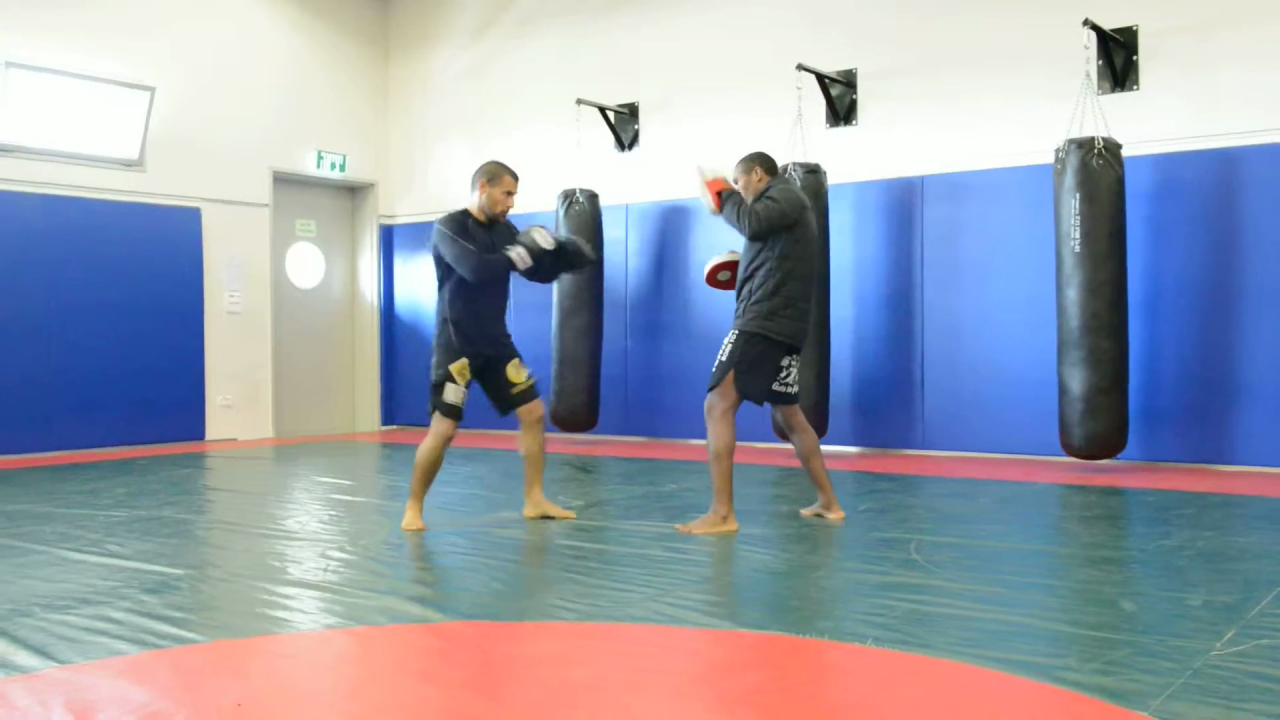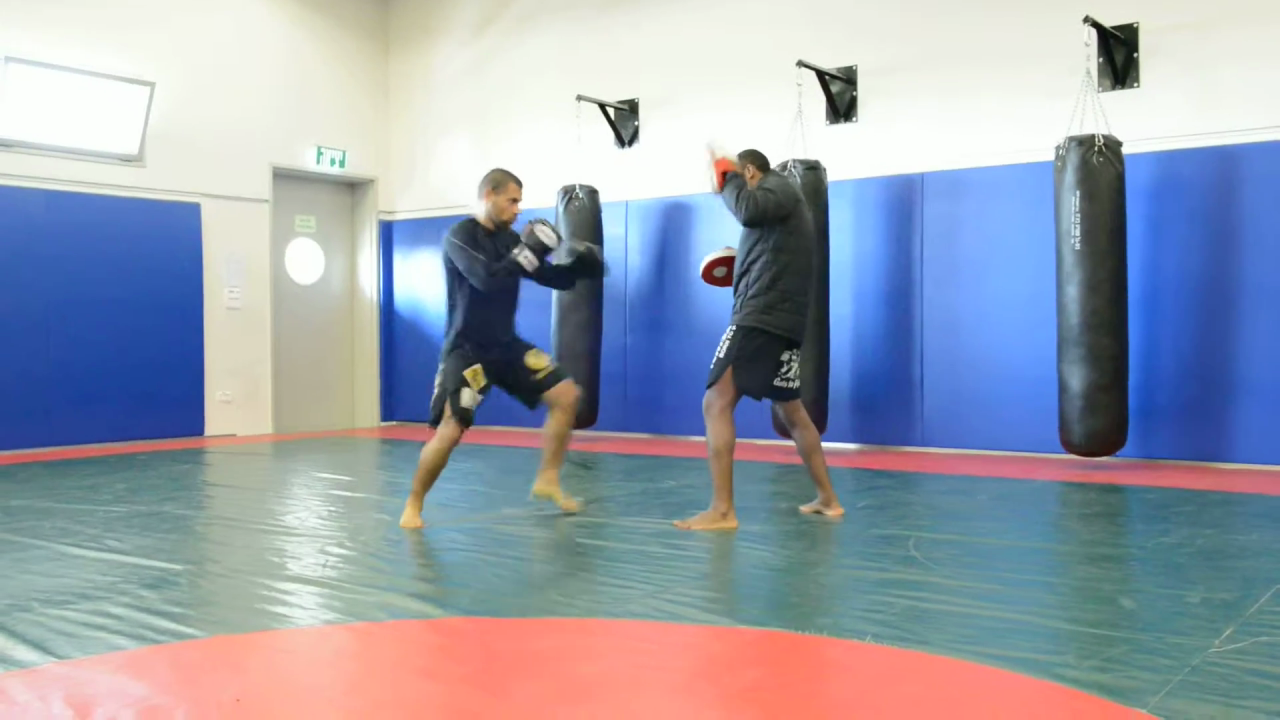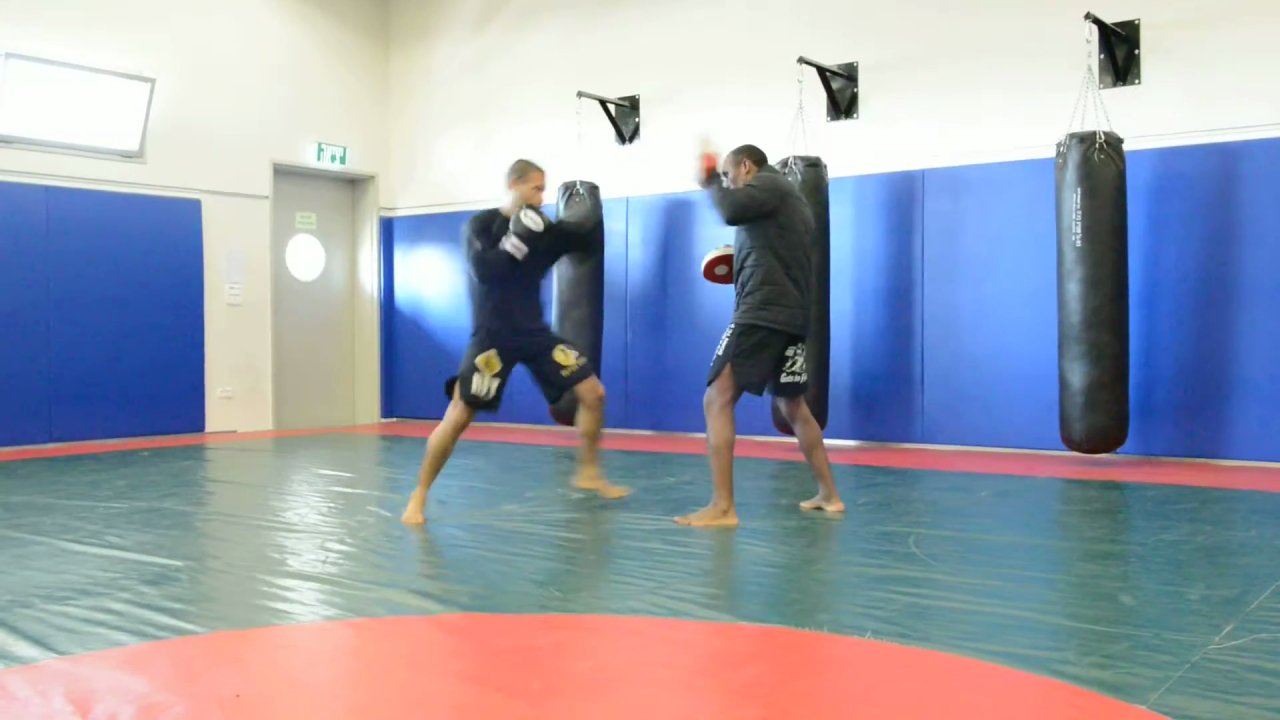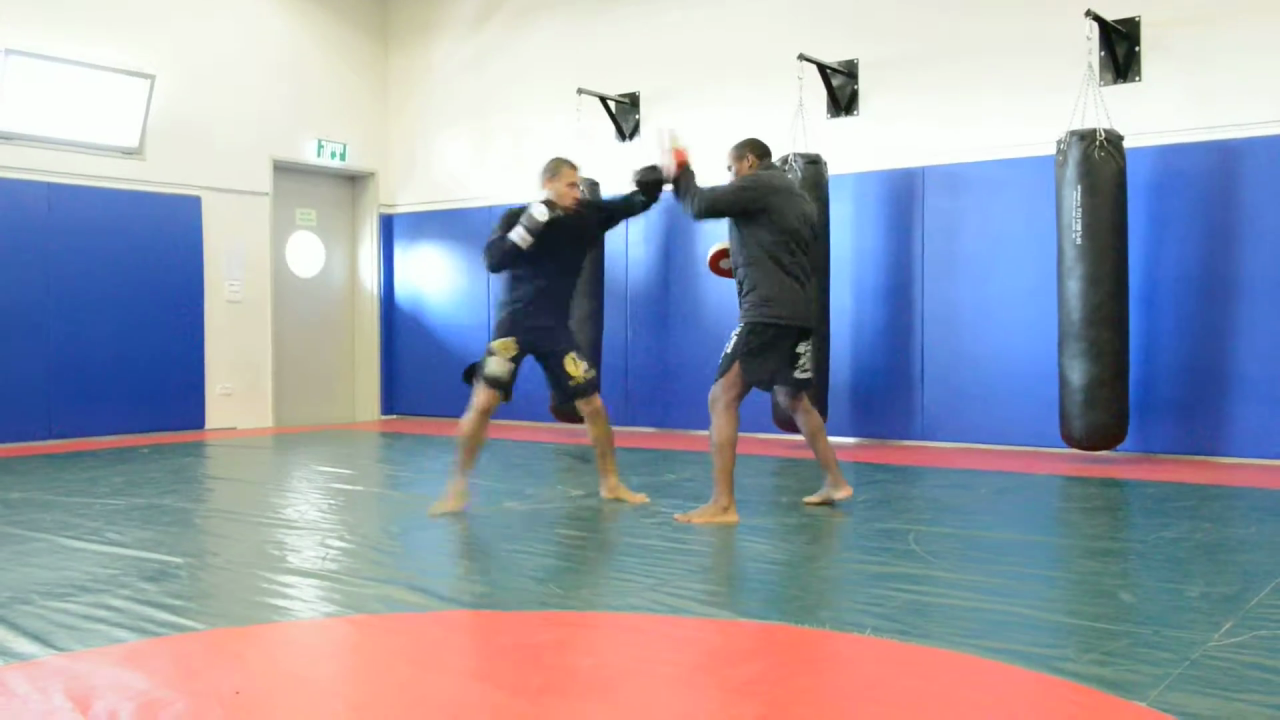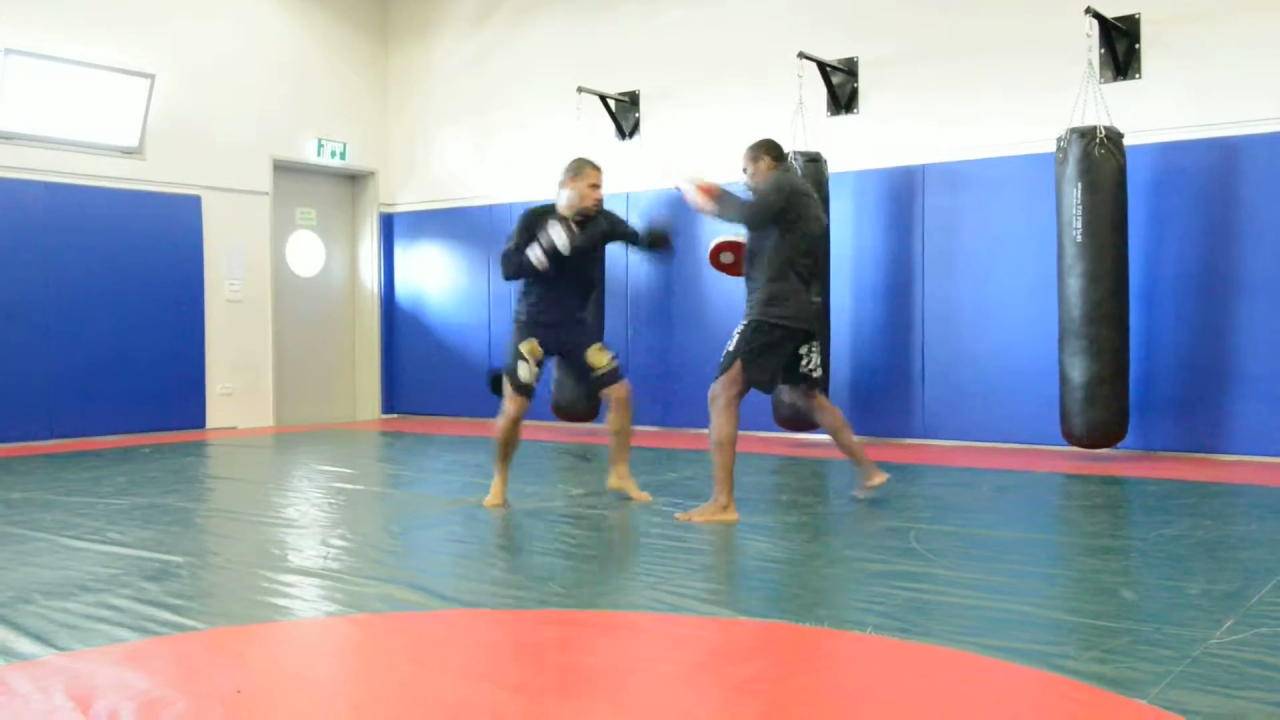
dt=0.1s
person 1, frame 1
left shoulder: (785, 195)
right shoulder: (785, 203)
left elbow: (753, 225)
left wrist: (726, 197)
right wrist: (742, 273)
left hip: (762, 323)
right hip: (786, 326)
left knee: (718, 405)
right knee: (788, 413)
left ankle: (722, 513)
right ankle: (828, 502)
person 1, frame 2
left shoulder: (778, 189)
right shoulder: (787, 200)
left elbow: (747, 210)
left wrist: (728, 180)
right wrist: (740, 267)
left hip: (760, 318)
right hip: (788, 321)
left knee: (717, 402)
right knee: (790, 410)
left ankle: (722, 510)
right ankle: (828, 498)
person 1, frame 3
left shoulder: (770, 185)
right shoulder: (789, 198)
left elbow: (730, 210)
left wrist: (712, 179)
right wrist: (740, 264)
left hip: (760, 315)
right hip: (791, 317)
left knee: (717, 400)
right knee: (793, 404)
left ankle: (722, 507)
right ankle: (829, 493)
person 1, frame 4
left shoulder: (757, 183)
right shoulder: (798, 196)
left elbow: (699, 205)
left wrist: (681, 173)
left hip: (766, 313)
right hip: (799, 314)
left knee: (722, 399)
right knee: (796, 399)
left ankle: (722, 504)
right ankle: (835, 482)
person 1, frame 5
left shoulder: (783, 185)
right shoulder: (805, 197)
left elbow: (752, 212)
left wrist: (713, 199)
right wrist: (750, 257)
left hip: (771, 313)
right hip: (804, 314)
left knee: (722, 396)
right knee: (812, 397)
left ankle: (722, 503)
right ankle: (869, 471)
person 2, frame 1
left shoulder: (501, 229)
right shoulder: (449, 227)
left elbow: (538, 272)
right elbow: (477, 270)
right wrist: (526, 251)
left hip: (497, 341)
right hip: (457, 343)
left knee: (534, 414)
right knee: (443, 429)
left ankle: (535, 501)
right ankle: (413, 507)
person 2, frame 2
left shoulder: (518, 234)
right shoulder: (460, 237)
left elbow: (555, 279)
right elbow: (487, 278)
left wrist: (580, 262)
right wrist: (531, 250)
left hip: (506, 343)
right hip: (467, 348)
left knee: (567, 395)
right knee: (450, 432)
left ankle: (547, 480)
right ankle: (413, 505)
person 2, frame 3
left shoulder: (538, 226)
right shoulder: (481, 225)
left elbow: (576, 244)
right elbow: (485, 270)
right wrist: (518, 236)
left hip: (534, 332)
right hip: (492, 336)
left knee: (594, 394)
right knee: (457, 416)
left ankle: (589, 474)
right ankle: (419, 497)
person 2, frame 4
left shoulder: (584, 214)
right shoulder: (514, 217)
left elbow: (631, 204)
right elbow: (493, 261)
left wrist: (652, 184)
right wrist: (527, 226)
left hip: (555, 330)
right hip: (513, 326)
left knee: (594, 407)
right knee: (484, 402)
left ankle: (611, 483)
right ankle: (459, 484)
person 2, frame 5
left shoulder: (600, 221)
right shoulder: (535, 220)
left elbow: (637, 237)
right elbow: (509, 268)
left wrist: (654, 238)
right wrist: (546, 246)
left hip: (575, 326)
right hip: (534, 325)
left knee: (620, 394)
right knee: (513, 410)
left ankle: (620, 473)
right ankle: (500, 481)
